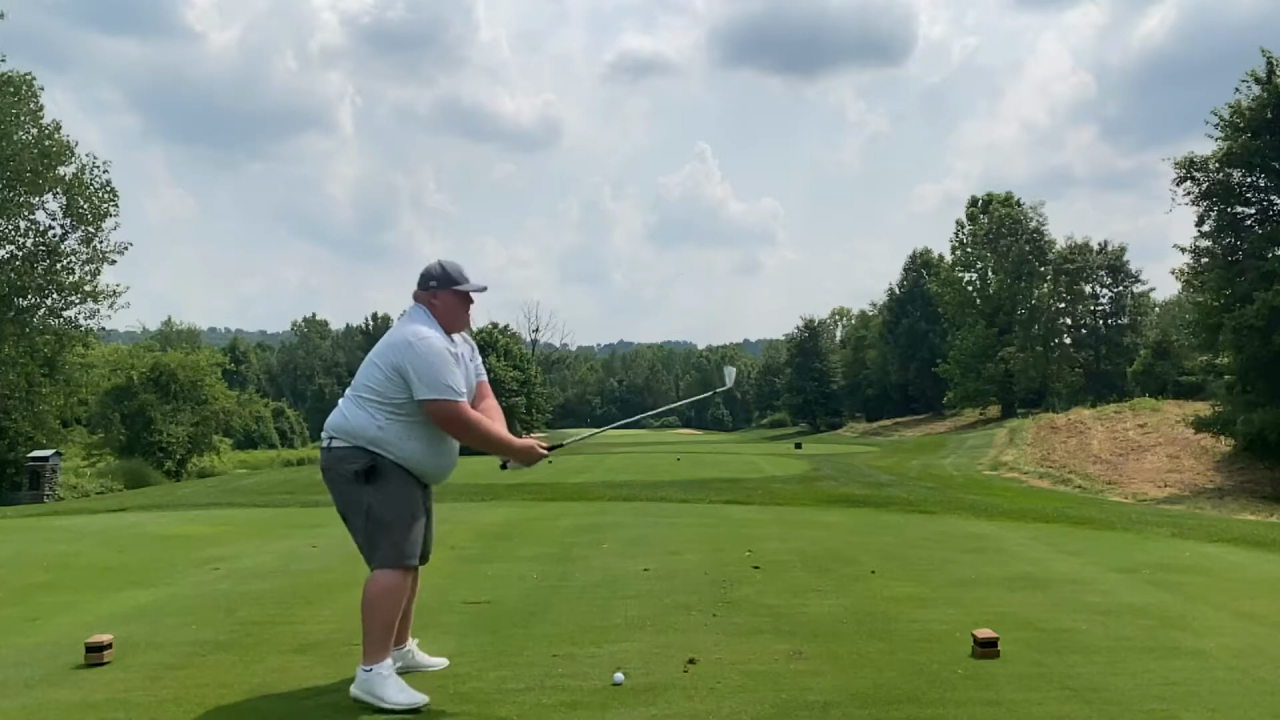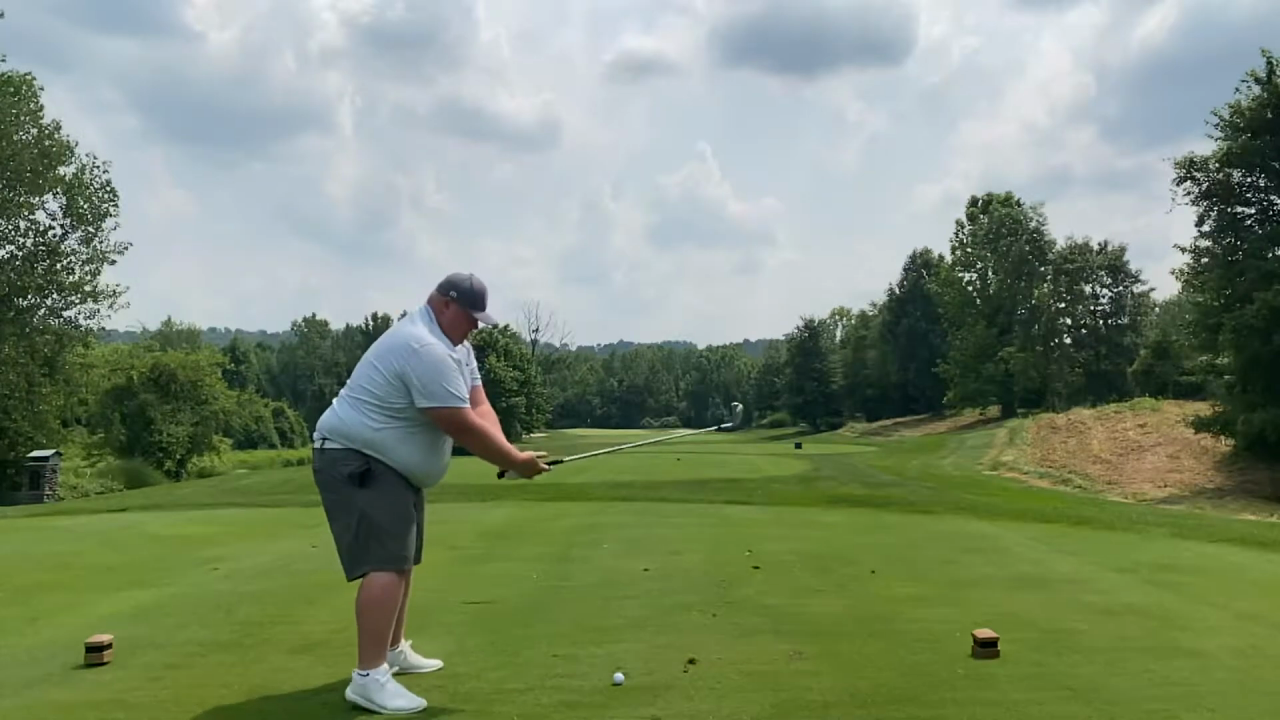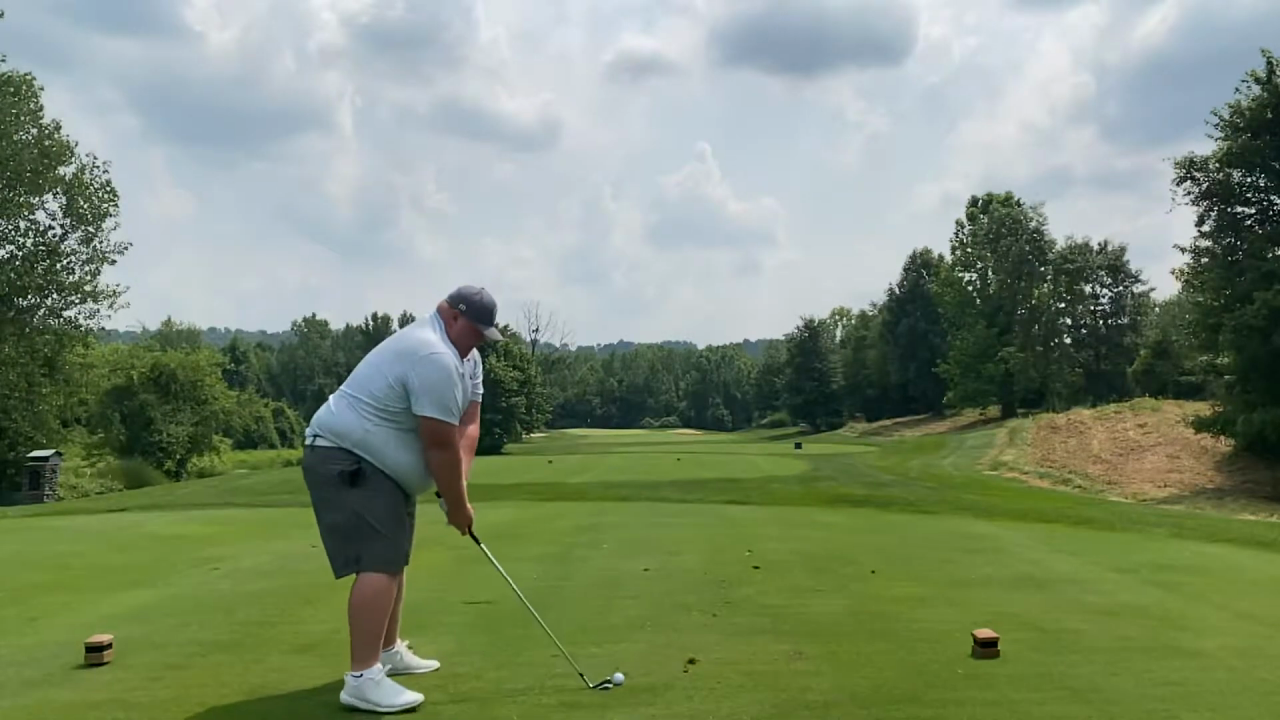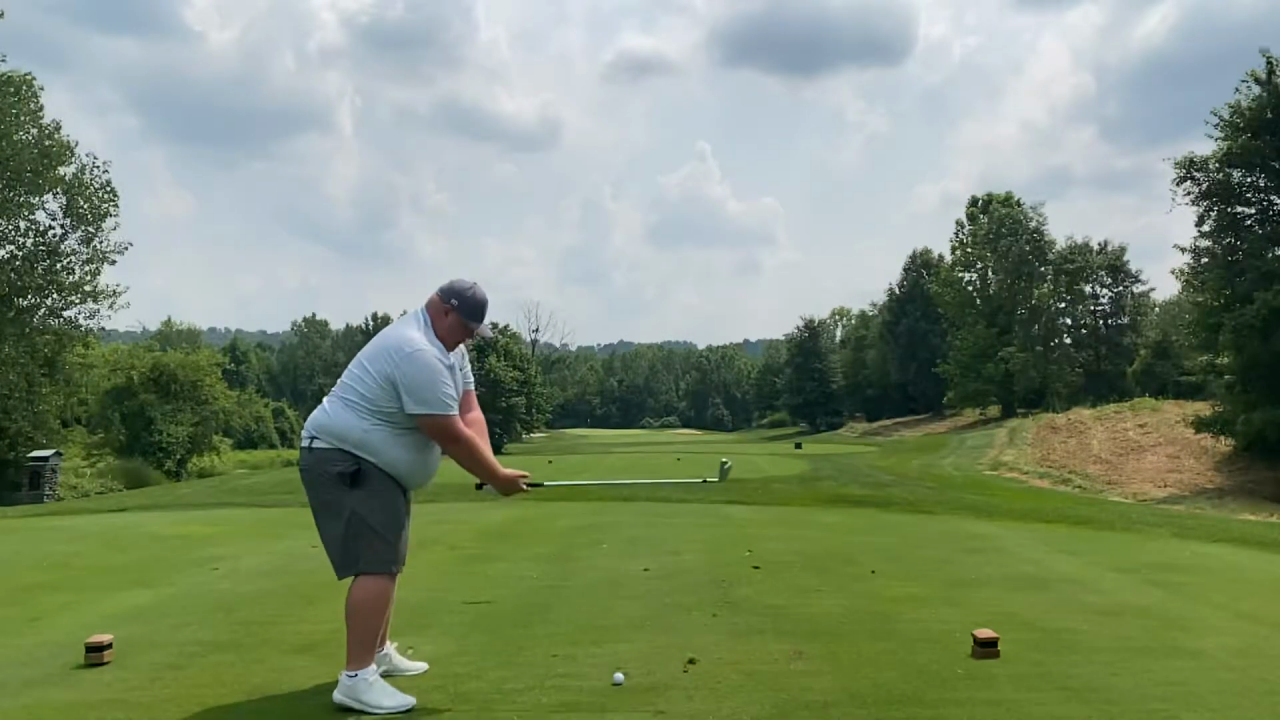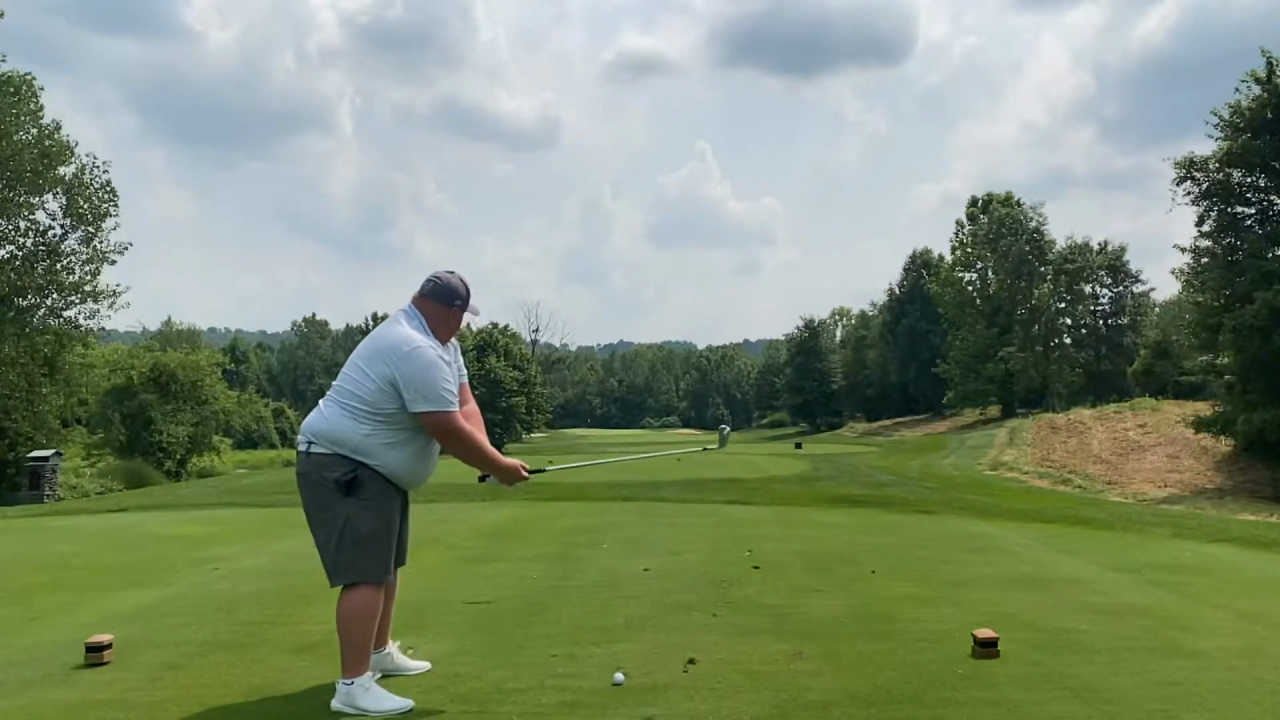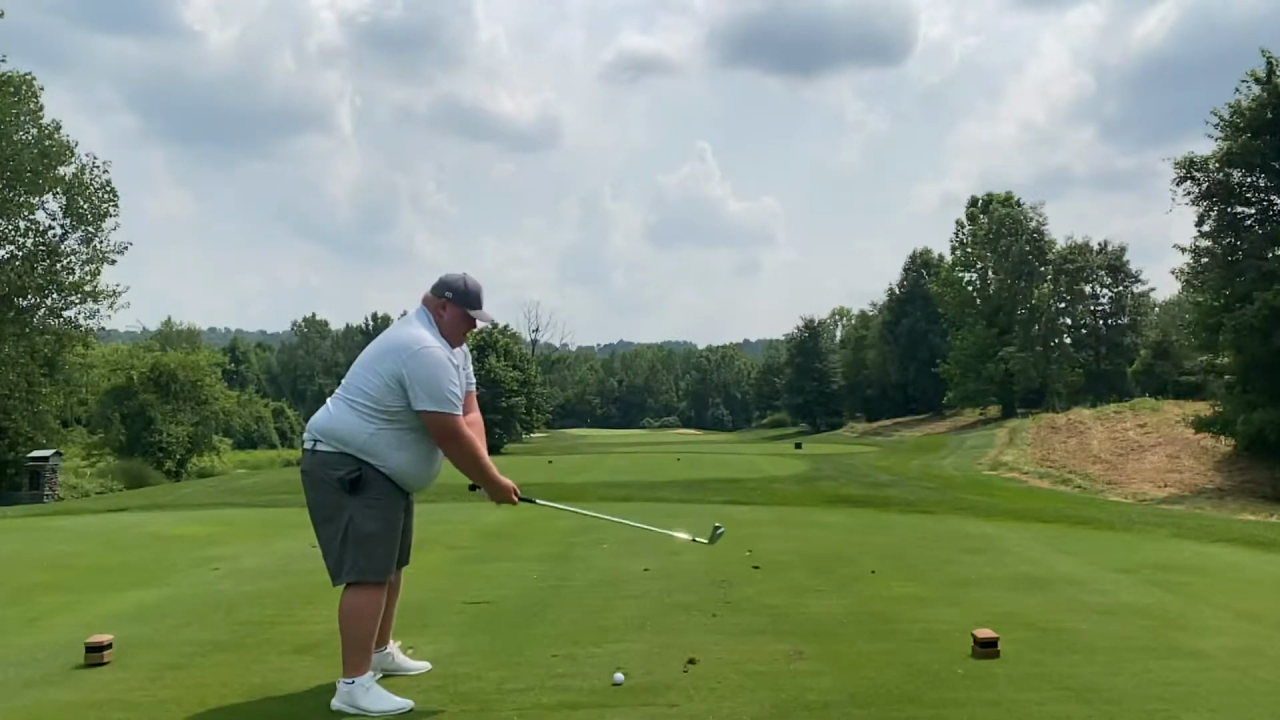
dt=0.7s
person 1, frame 1
left shoulder: (459, 341)
right shoulder: (423, 344)
left elbow: (484, 402)
right elbow: (457, 420)
left wrist: (508, 443)
right wrist: (514, 449)
left hip: (401, 465)
right hip: (364, 461)
left knee: (407, 558)
right knee: (394, 560)
left ankle: (399, 649)
right ankle: (373, 672)
person 1, frame 2
left shoulder: (453, 343)
right shoulder: (425, 350)
left elbow: (479, 408)
right elbow: (462, 426)
left wrist: (507, 452)
right wrist: (514, 461)
left hip: (391, 467)
right hip: (357, 463)
left knee: (399, 560)
right knee: (386, 563)
left ankle: (392, 650)
right ankle: (369, 678)
person 1, frame 3
left shoulder: (464, 355)
right shoulder: (434, 358)
left elbow: (467, 426)
right elbow: (440, 444)
left wrist: (455, 487)
right wrist: (457, 503)
left hip: (380, 468)
right hip: (346, 462)
left knee: (391, 560)
right knee: (378, 563)
left ankle: (387, 650)
right ankle: (363, 677)
person 1, frame 4
left shoulder: (446, 346)
right shoulder: (417, 353)
left elbow: (469, 413)
right elbow: (450, 434)
left wrist: (491, 465)
right wrist: (496, 476)
left hip: (375, 465)
right hip: (344, 462)
left knee: (386, 562)
right knee: (376, 564)
left ankle: (377, 652)
right ankle: (356, 679)
person 1, frame 5
left shoulder: (436, 341)
right shoulder: (416, 352)
left elbow: (465, 406)
right elbow: (450, 432)
left wrist: (489, 455)
right wrist: (499, 466)
left hip: (373, 468)
right hip: (342, 467)
left knee: (385, 564)
right knee: (366, 573)
left ankle: (378, 652)
person 1, frame 6
left shoulder: (451, 346)
right shoulder: (425, 352)
left elbow: (469, 416)
right elbow: (450, 436)
left wrist: (484, 472)
right wrist: (493, 483)
left hip: (380, 469)
right hip: (346, 466)
left knee: (389, 564)
right knee: (368, 572)
left ankle: (380, 652)
